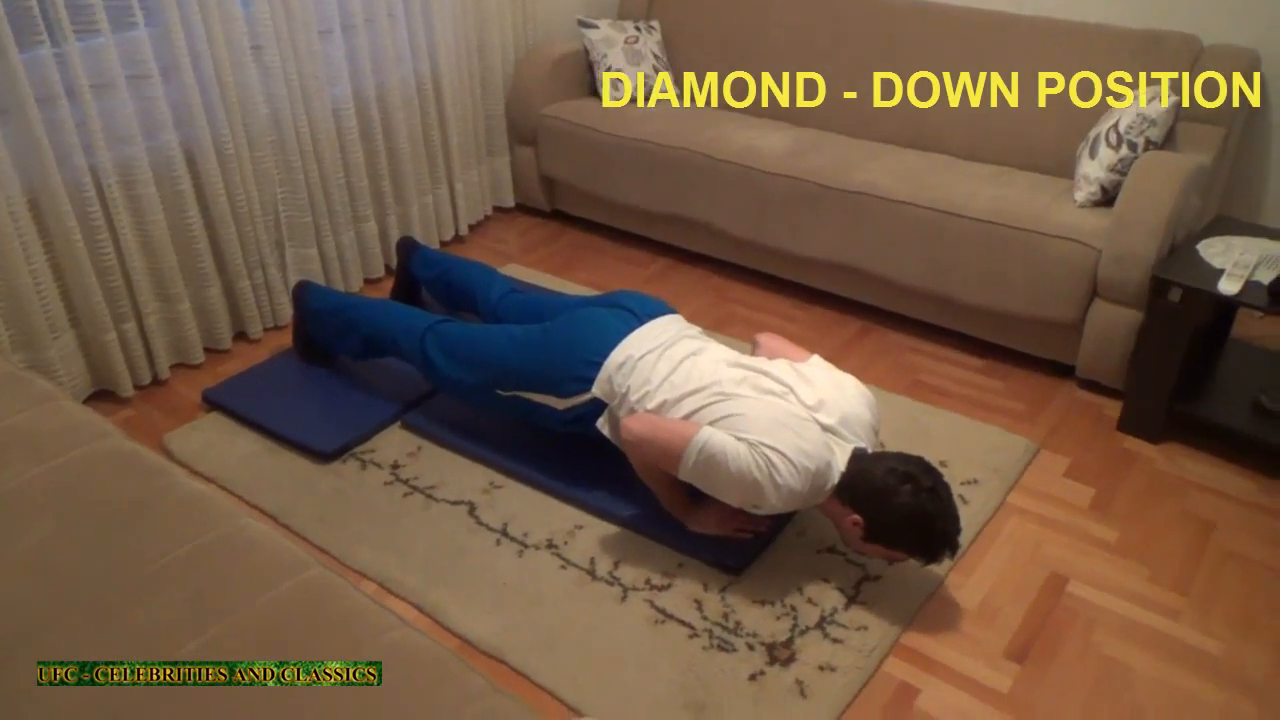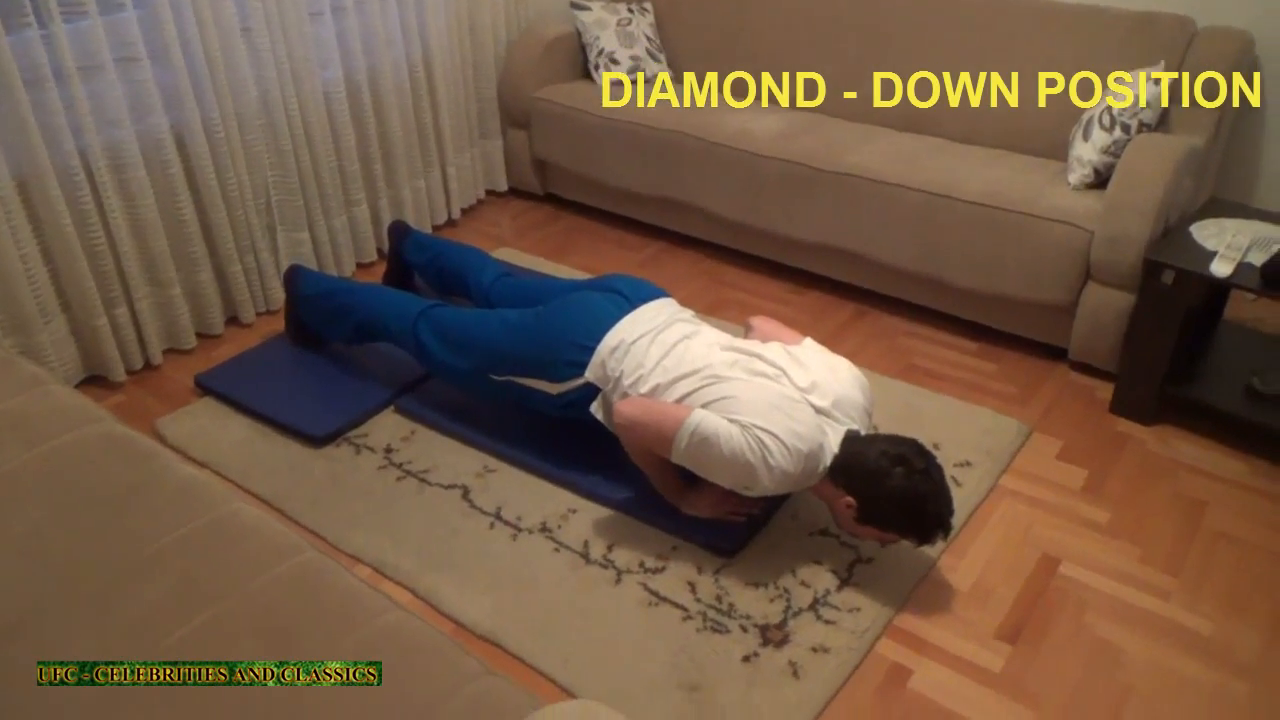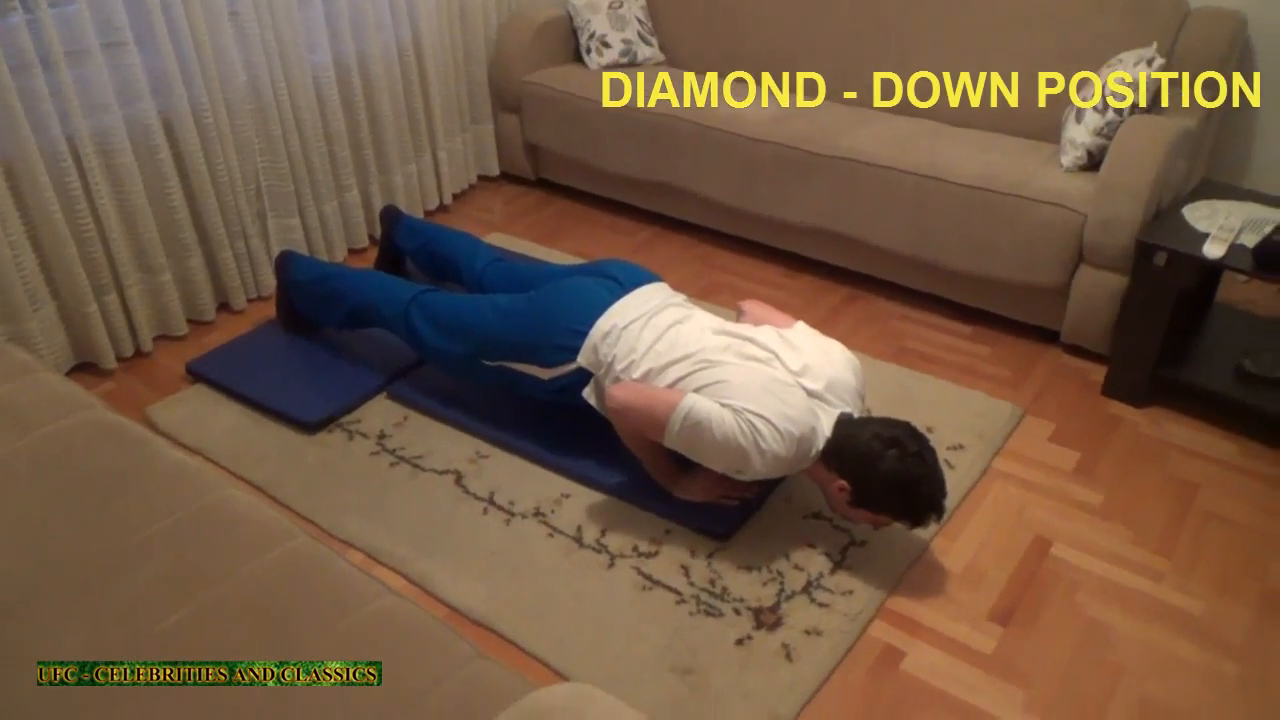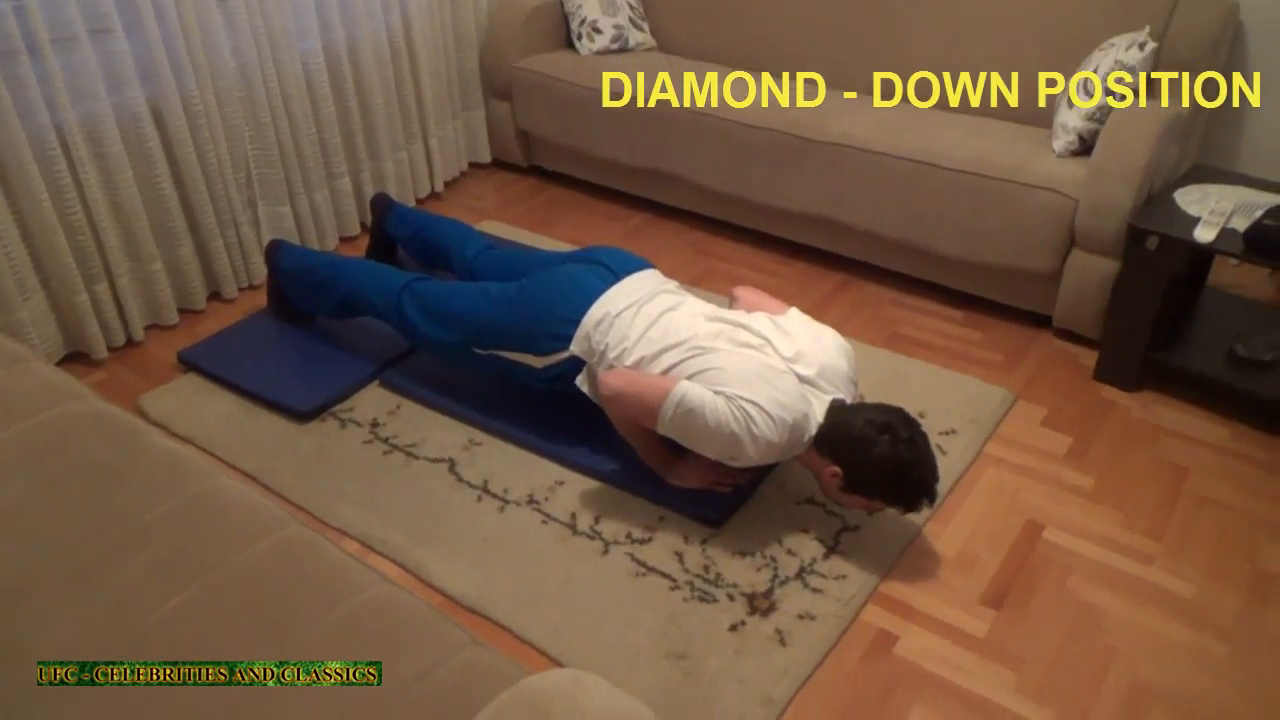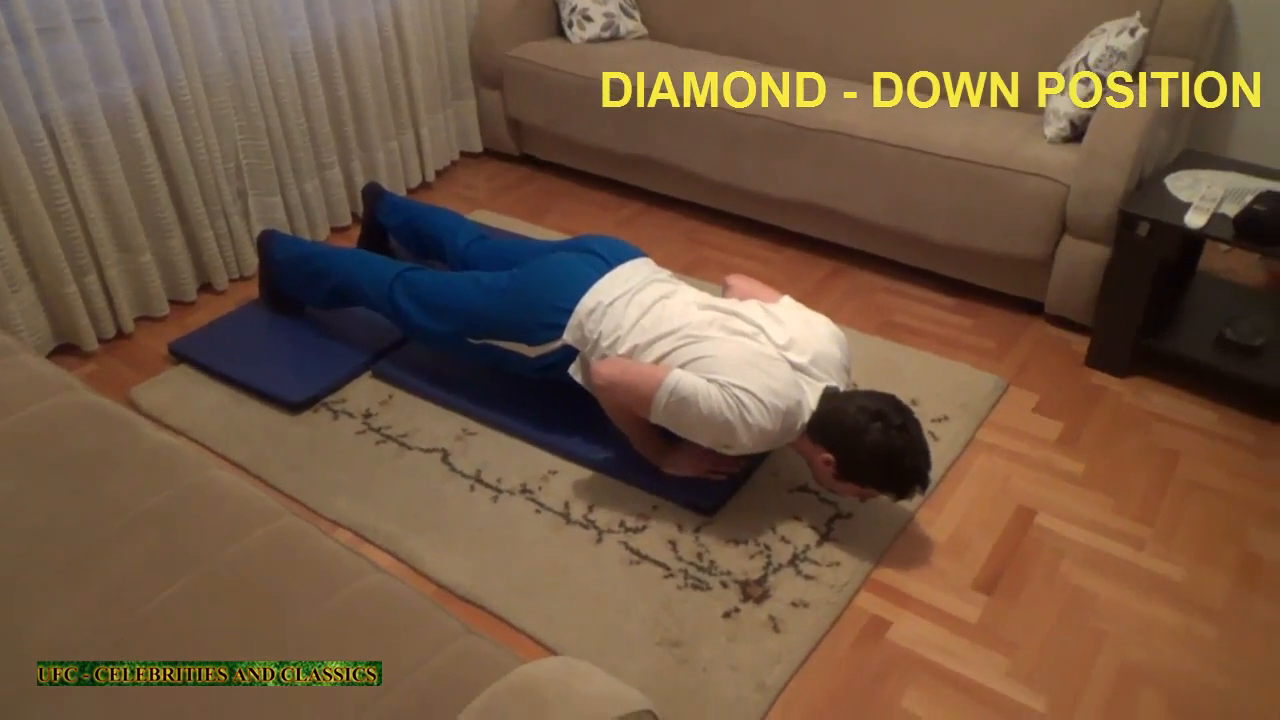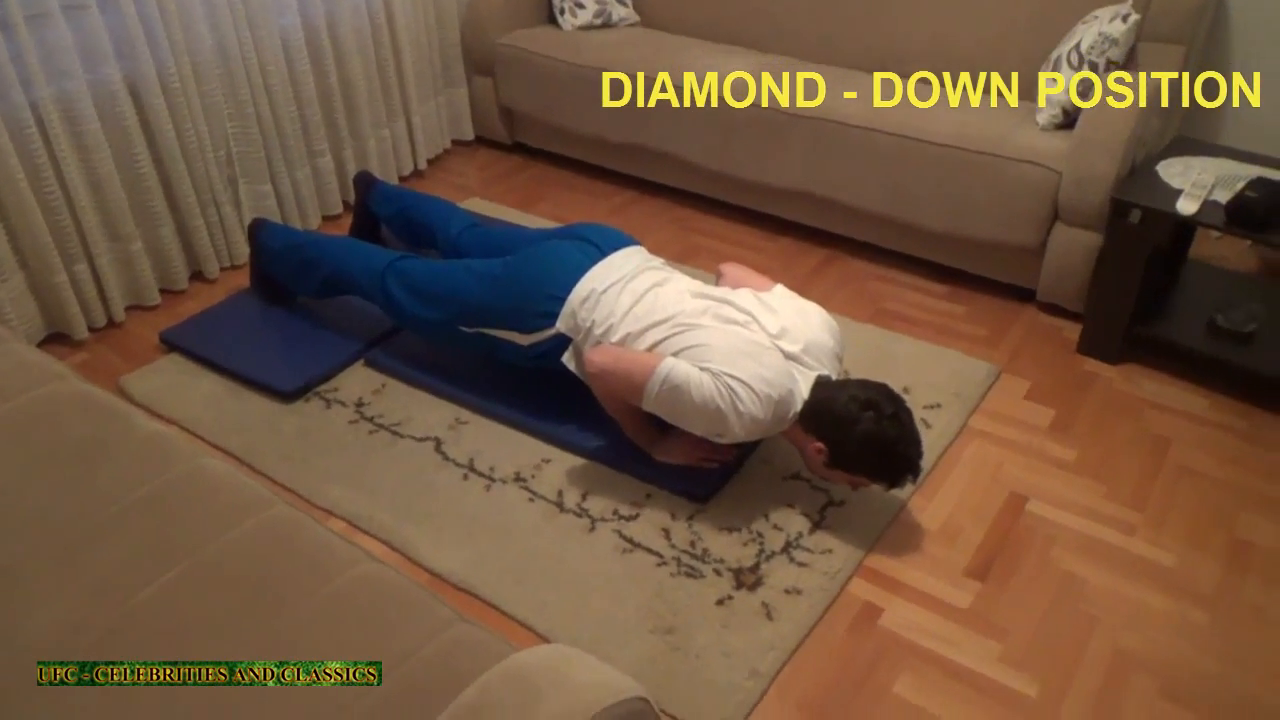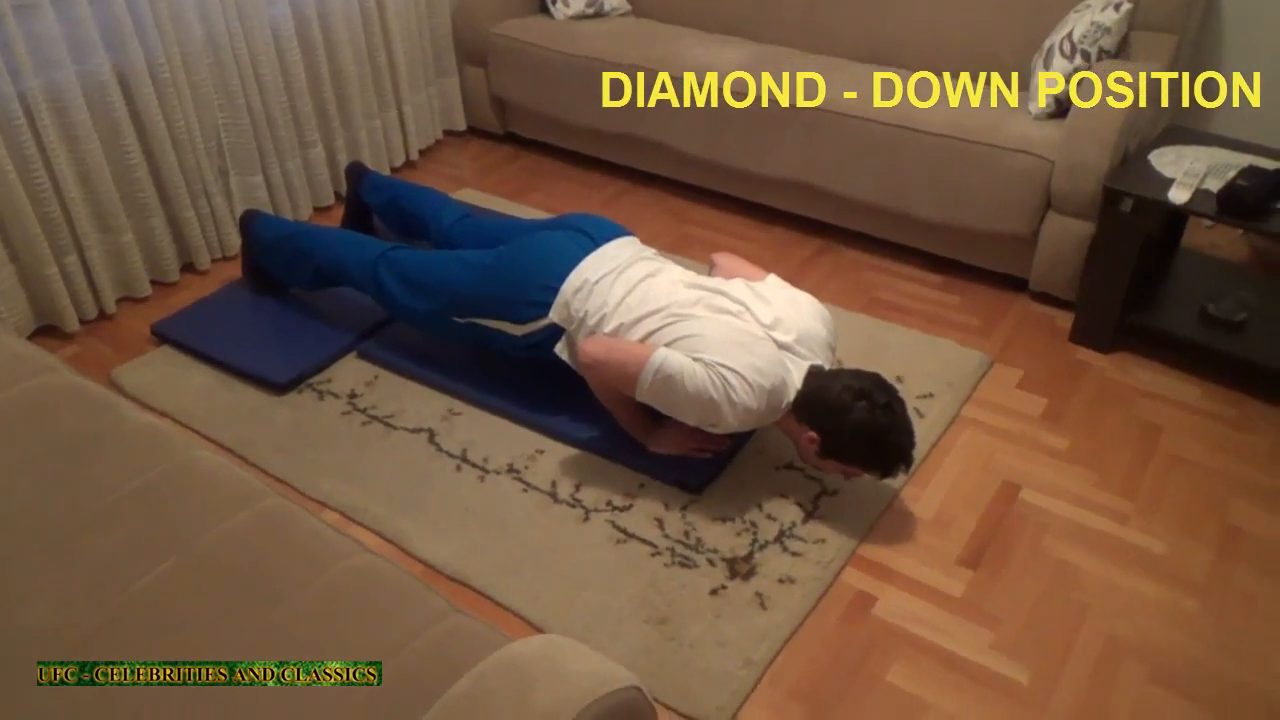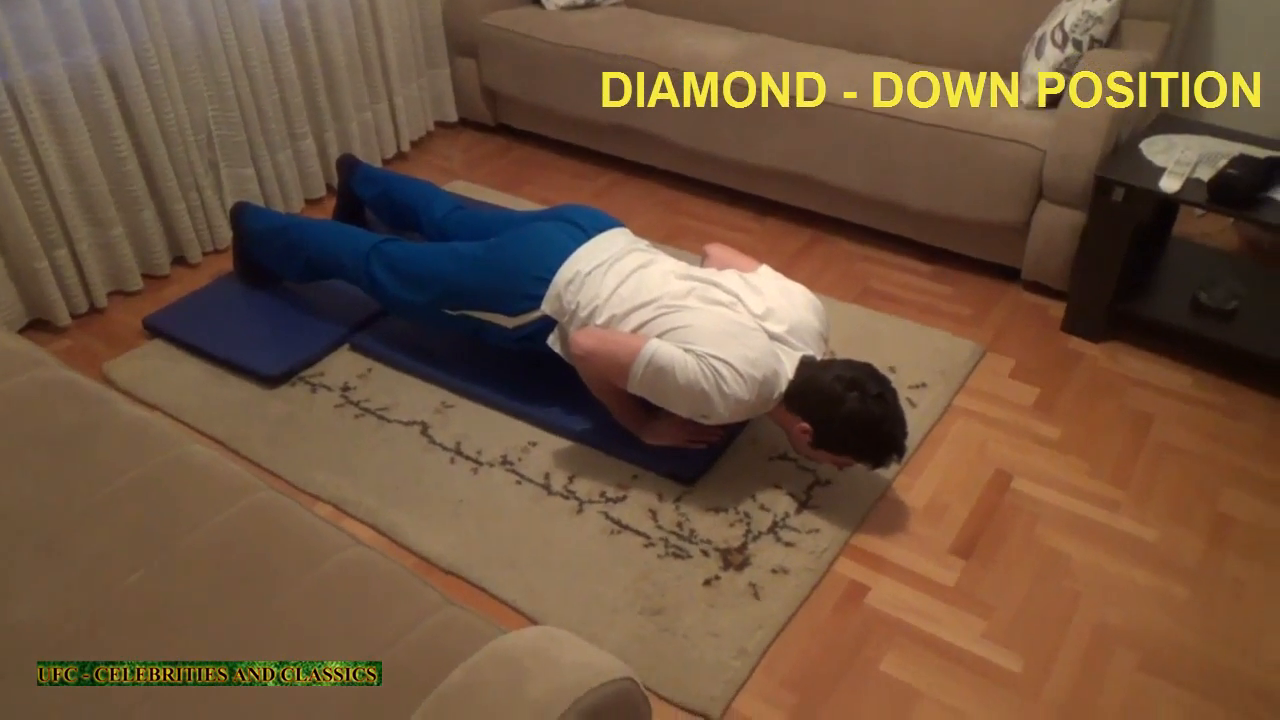
dt=0.2s
person 1, frame 1
left shoulder: (859, 407)
right shoulder: (776, 477)
left elbow: (769, 338)
right elbow: (637, 431)
right wrist: (691, 514)
left hip: (648, 326)
right hip: (593, 372)
left knee: (509, 305)
right knee: (443, 349)
left ankle: (420, 261)
right ankle: (321, 308)
person 1, frame 2
left shoulder: (851, 389)
right shoulder: (769, 458)
left elbow: (761, 322)
right elbow: (631, 415)
right wrist: (683, 497)
left hip: (640, 310)
right hip: (586, 355)
left knee: (499, 288)
right knee: (437, 333)
left ankle: (411, 245)
right ankle: (313, 292)
person 1, frame 3
left shoulder: (845, 373)
right shoulder: (762, 443)
left elbow: (752, 307)
right elbow: (625, 401)
right wrist: (677, 482)
left hip: (633, 295)
right hip: (580, 340)
left knee: (493, 276)
right knee: (431, 320)
left ankle: (404, 231)
right ankle: (305, 279)
person 1, frame 4
left shoulder: (836, 358)
right shoulder: (754, 430)
left elbow: (745, 293)
right elbow: (616, 387)
right wrist: (670, 468)
left hip: (625, 281)
right hip: (572, 327)
left knee: (484, 263)
right knee: (421, 308)
left ankle: (395, 218)
right ankle: (295, 267)
person 1, frame 5
left shoulder: (830, 347)
right shoulder: (749, 418)
left elbow: (739, 281)
right elbow: (609, 376)
right wrist: (664, 456)
left hip: (619, 270)
right hip: (565, 316)
left knee: (476, 251)
right knee: (415, 299)
left ankle: (387, 210)
right ankle: (287, 257)
person 1, frame 6
left shoulder: (822, 334)
right shoulder: (739, 406)
left elbow: (732, 269)
right elbow: (601, 363)
right wrist: (655, 443)
left hip: (612, 258)
right hip: (559, 302)
left knee: (468, 239)
right knee: (407, 286)
left ankle: (378, 198)
right ankle: (278, 247)
person 1, frame 7
left shoulder: (815, 325)
right shoulder: (733, 397)
left elbow: (725, 260)
right elbow: (595, 355)
right wrist: (650, 434)
left hip: (604, 249)
right hip: (552, 293)
left knee: (462, 231)
right knee: (401, 279)
left ankle: (370, 189)
right ankle: (270, 238)
person 1, frame 8
left shoulder: (807, 315)
right shoulder: (724, 387)
left elbow: (717, 251)
right elbow: (587, 346)
right wrist: (643, 426)
left hip: (595, 239)
right hip: (544, 284)
left knee: (453, 221)
right knee: (390, 270)
left ankle: (361, 180)
right ankle: (261, 230)
